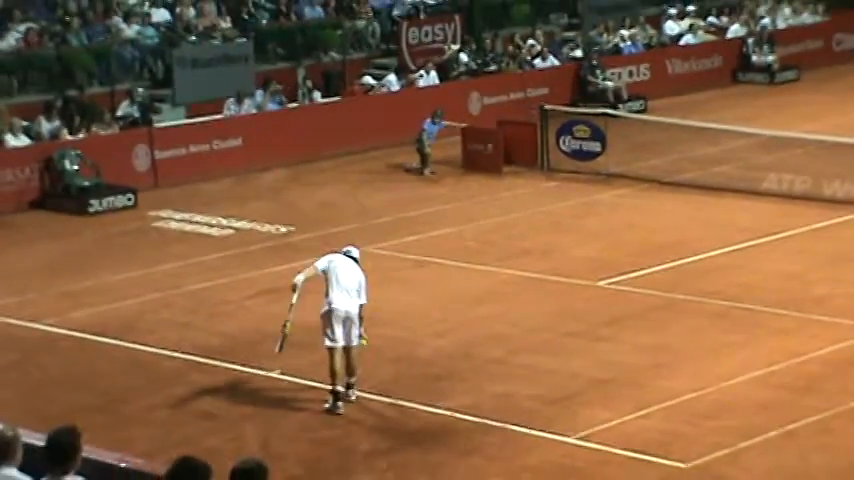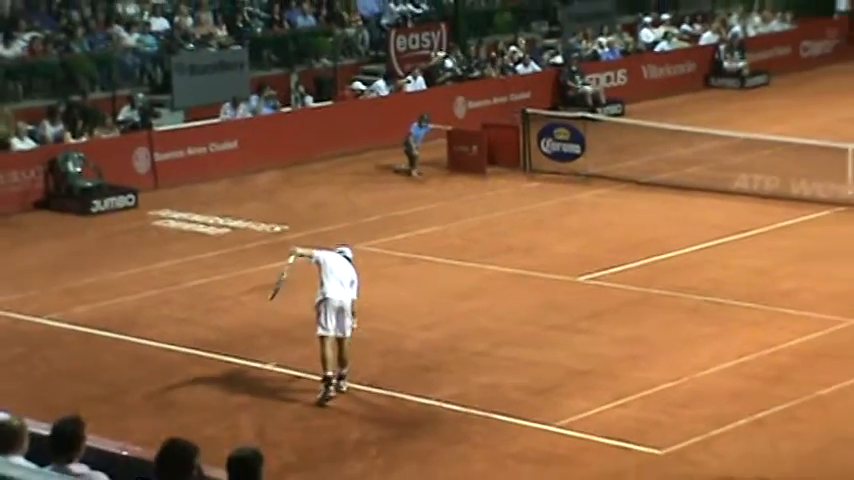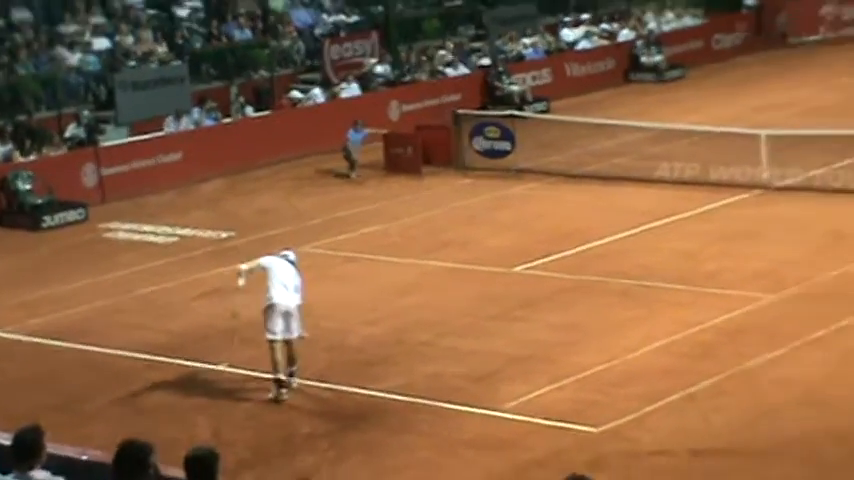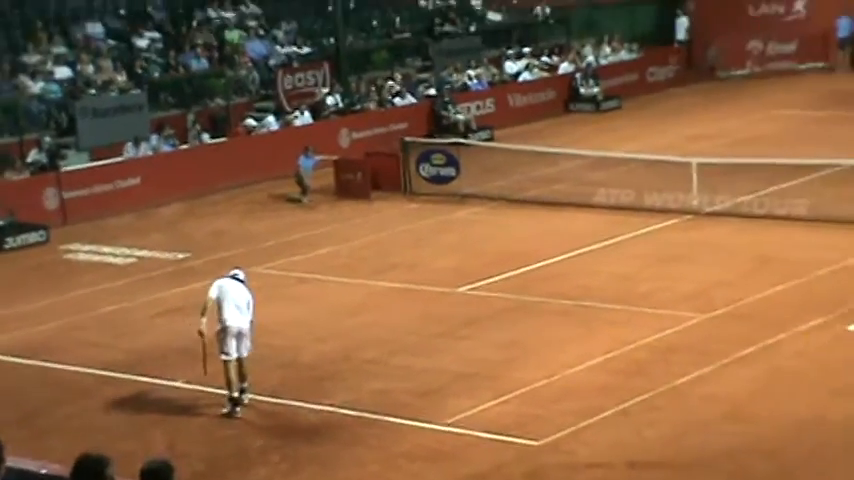
dt=0.3s
person 1, frame 1
left shoulder: (332, 259)
right shoulder: (359, 272)
left elbow: (314, 268)
right elbow: (361, 306)
left wrist: (299, 279)
right wrist: (361, 329)
left hip: (334, 308)
right hip: (352, 309)
left knee: (334, 352)
right knee: (350, 349)
left ankle: (336, 400)
right ankle: (350, 389)
person 1, frame 2
left shoulder: (326, 255)
right shoulder: (352, 270)
left elbow: (311, 253)
left wrist: (298, 251)
right wrist: (353, 321)
left hip: (328, 298)
right hip: (345, 301)
left knee: (326, 340)
right knee: (343, 341)
left ankle: (329, 385)
right ankle: (341, 381)
person 1, frame 3
left shoulder: (271, 260)
right shoulder: (295, 273)
left elbow: (257, 263)
right elbow: (298, 302)
left wrist: (244, 268)
right wrist: (300, 328)
left hip: (275, 303)
right hip: (291, 304)
left knee: (275, 343)
right knee: (291, 341)
left ankle: (280, 386)
right ankle: (291, 377)
person 1, frame 4
left shoulder: (220, 283)
right shoulder: (246, 291)
left elbow: (209, 300)
left wrist: (203, 320)
right wrist: (249, 339)
left hip: (228, 325)
right hip: (244, 325)
left knee: (229, 363)
right knee: (242, 359)
